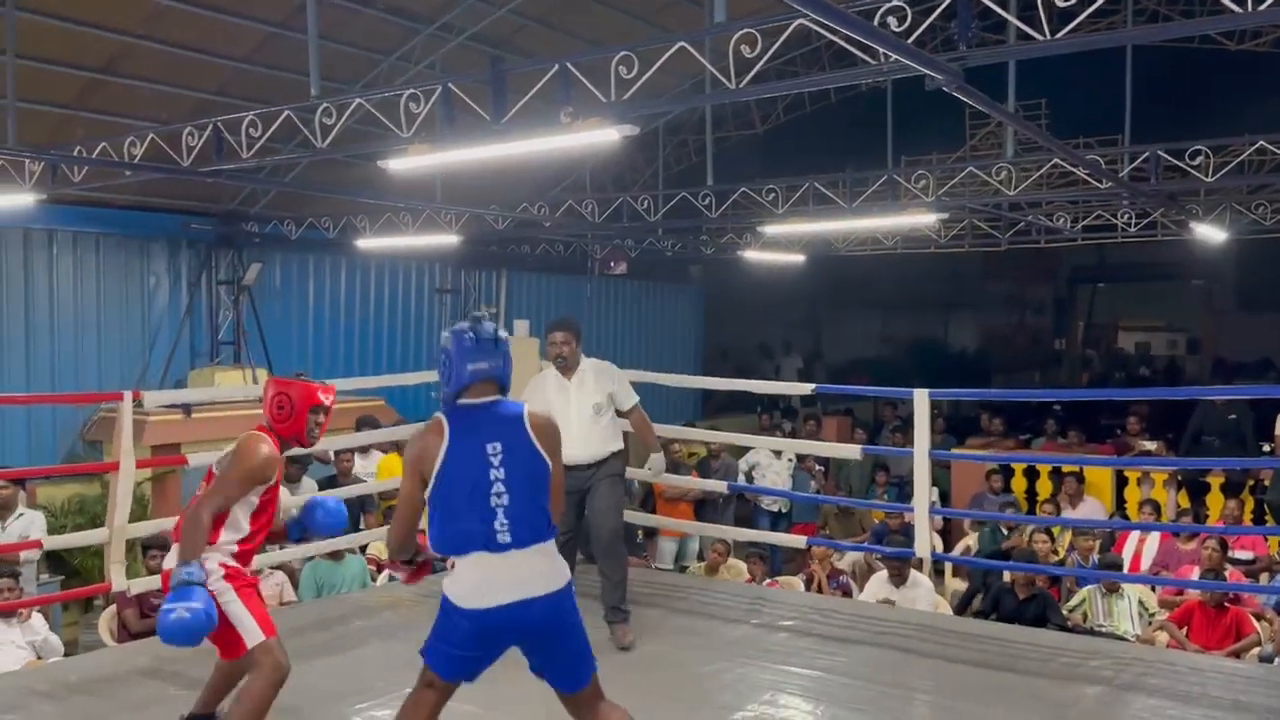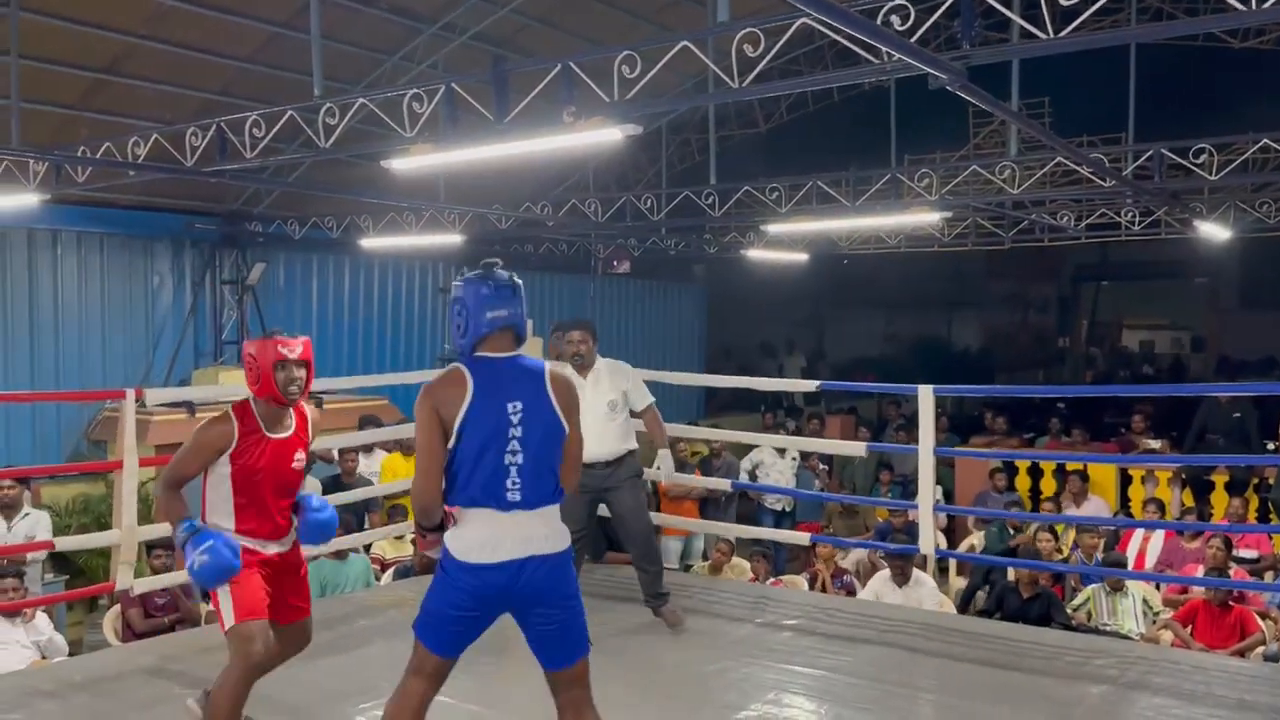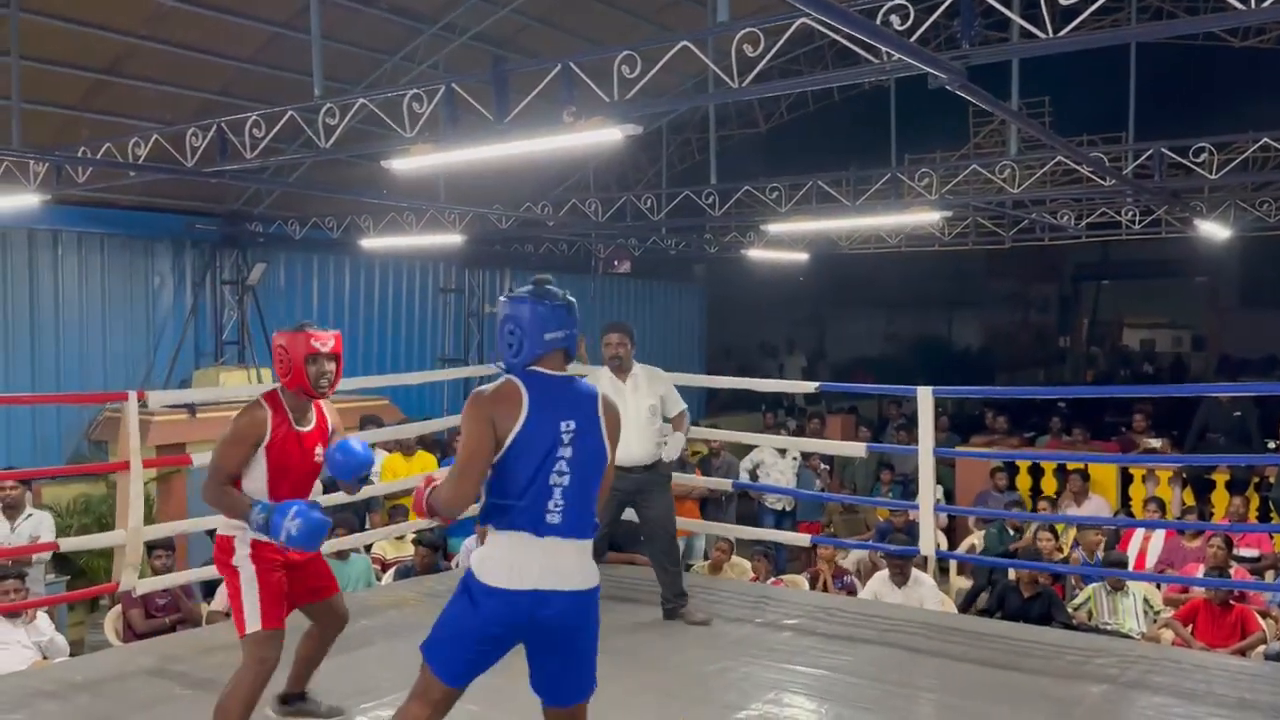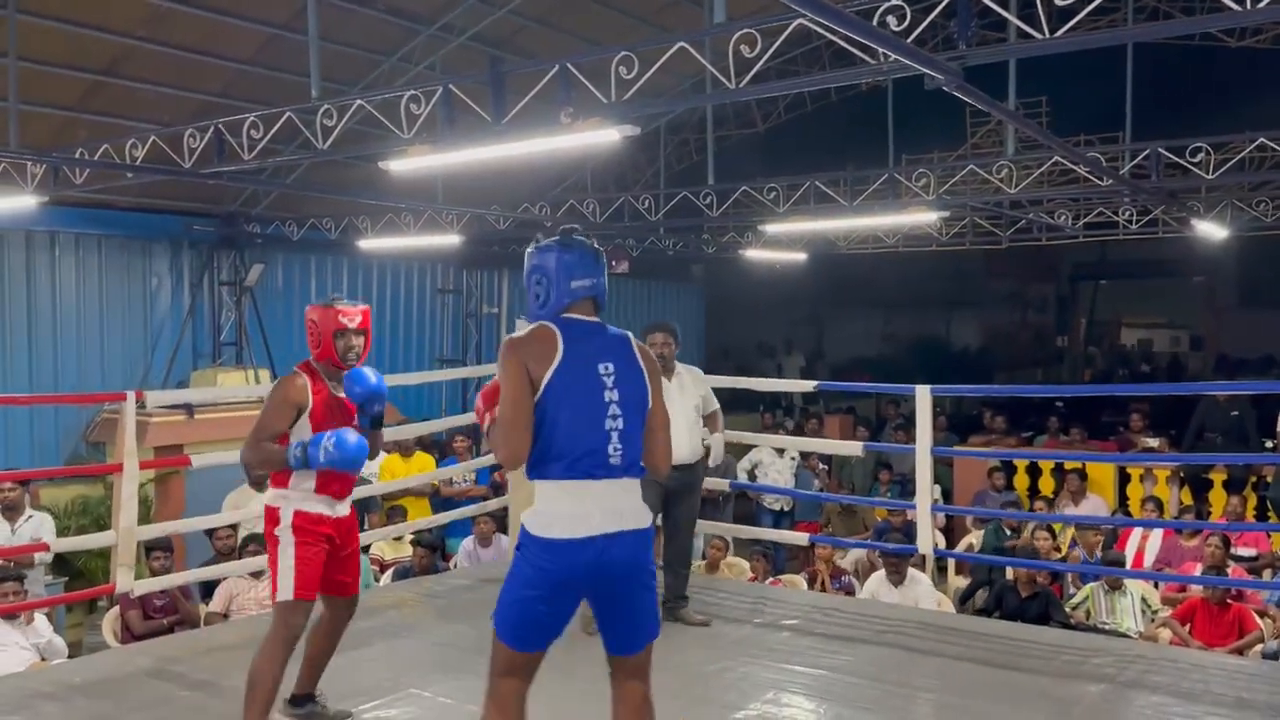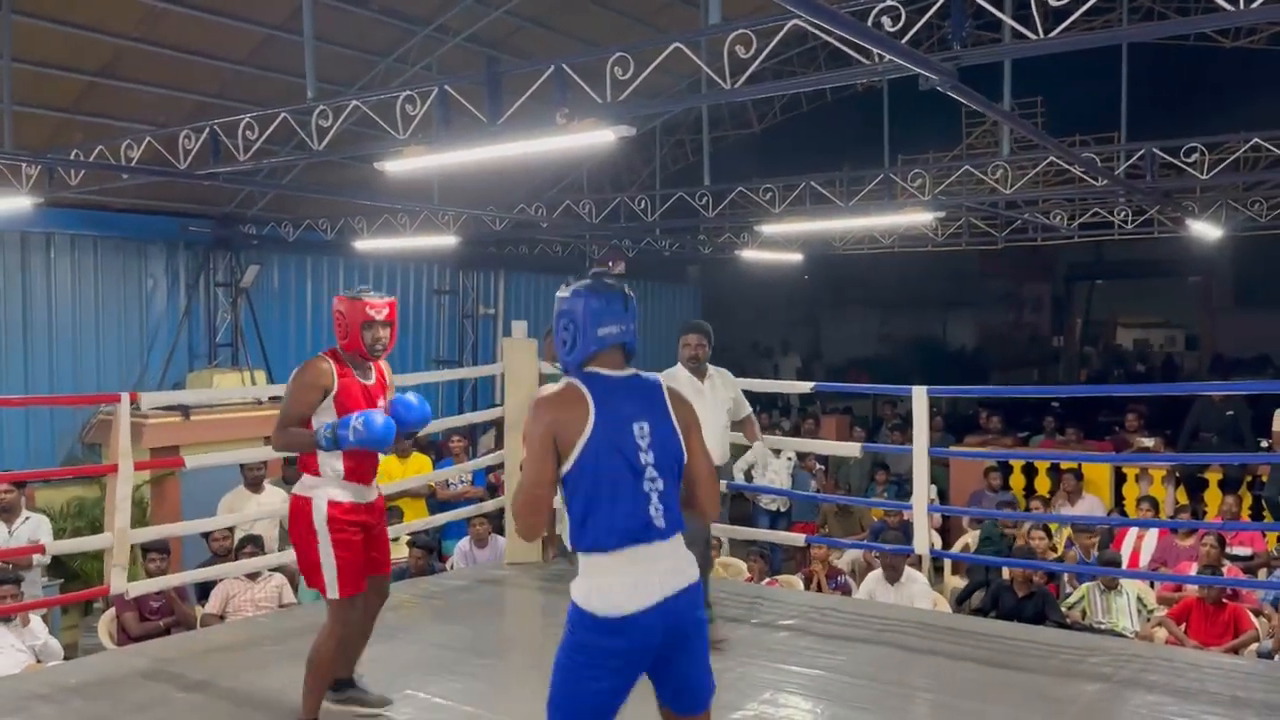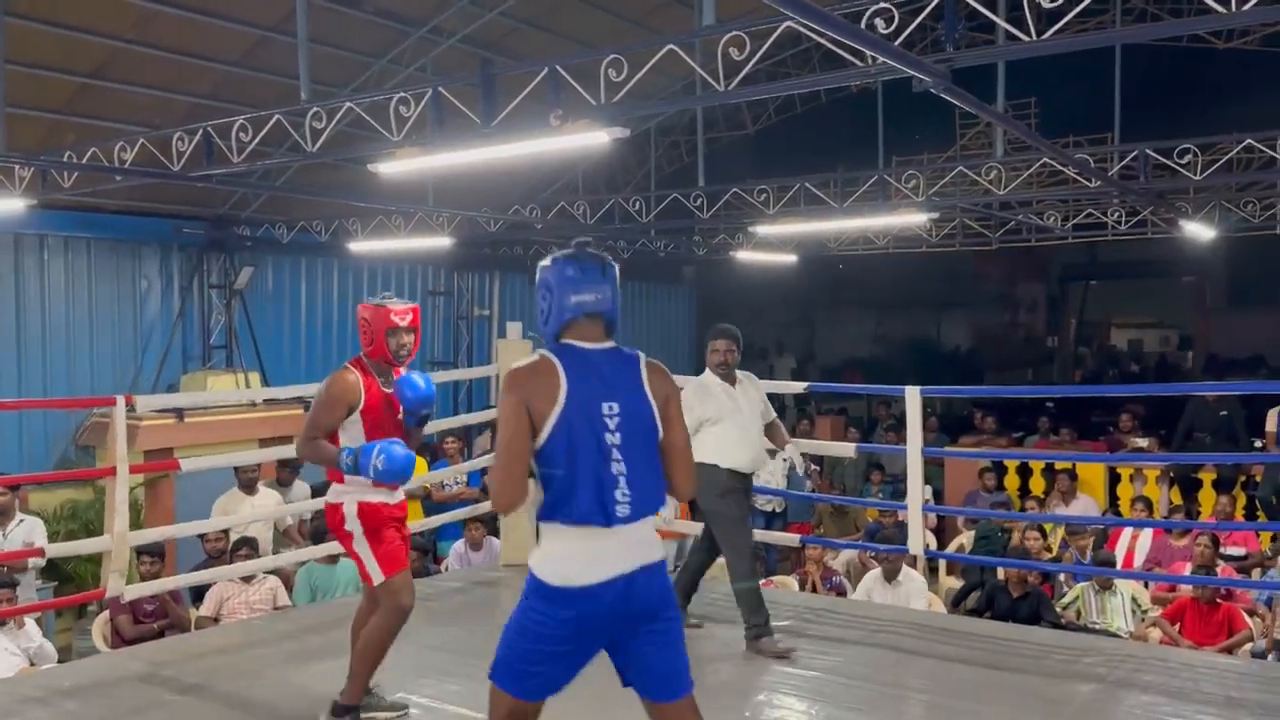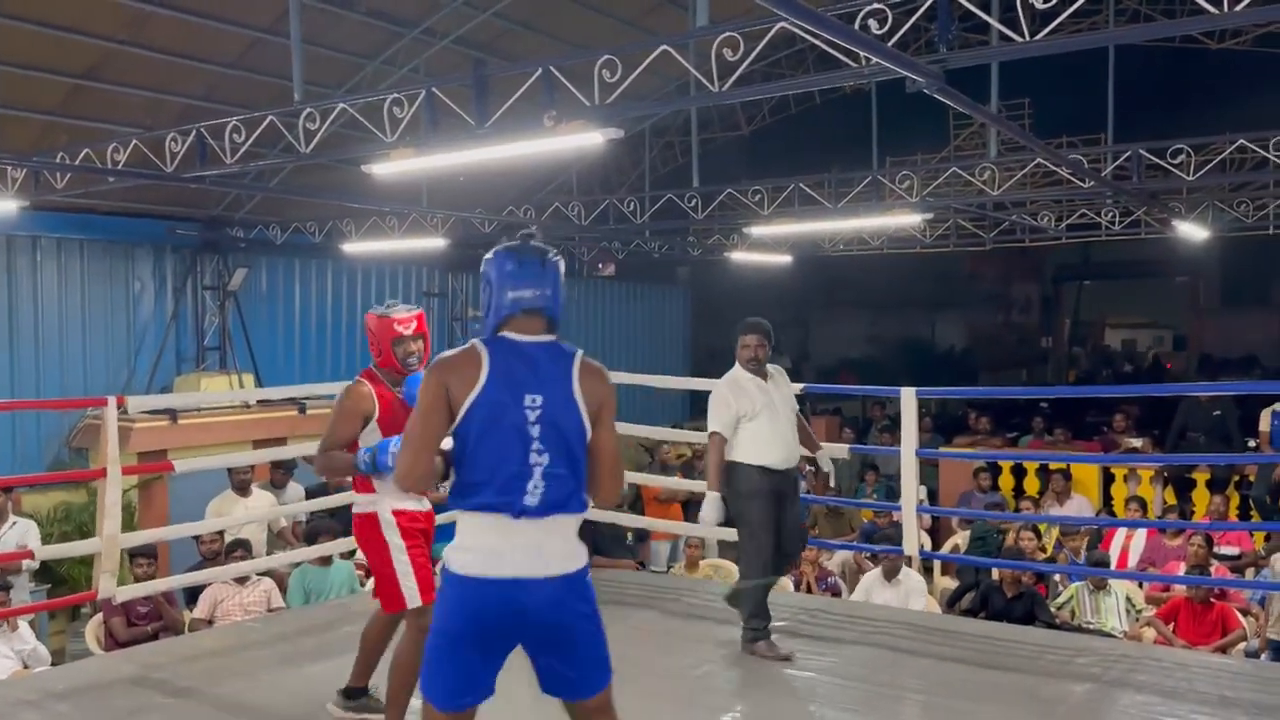
dt=0.2s
person 1, frame 1
left shoulder: (430, 437)
right shoulder: (541, 424)
left elbow: (399, 537)
right elbow: (555, 514)
left wrist: (407, 563)
left hip: (478, 602)
right hip: (547, 592)
person 1, frame 2
left shoulder: (443, 389)
right shoulder: (559, 385)
left elbow: (426, 498)
right elbow: (569, 481)
left wrist: (430, 524)
left hip: (472, 559)
right hip: (547, 557)
left knee: (421, 678)
person 1, frame 3
left shoulder: (491, 401)
right shoulder: (605, 410)
left elbow: (455, 499)
left wrist: (430, 498)
left hip: (498, 583)
right hip: (574, 589)
person 1, frame 4
left shoulder: (526, 347)
right shoulder: (640, 354)
left elbow: (511, 453)
right elbow: (659, 463)
left wrist: (493, 420)
left hip: (557, 538)
right hip: (629, 534)
left knee: (508, 676)
person 1, frame 5
left shoulder: (557, 407)
right shoulder: (672, 402)
left elbow: (530, 524)
right elbow: (707, 507)
left wrist: (535, 470)
left hip: (609, 608)
right hip: (680, 594)
person 1, frame 6
left shoulder: (529, 381)
right shoulder: (654, 378)
left elbow: (506, 496)
right elbow: (684, 486)
left wrist: (522, 450)
left hip: (567, 585)
right hip: (643, 574)
person 1, frame 7
left shoulder: (454, 369)
right shoulder: (590, 378)
left elbow: (410, 478)
right elbow: (608, 494)
left wrist: (459, 451)
left hip: (476, 578)
right hip: (559, 579)
person 2, frame 1
left shoulder: (268, 451)
right shoulder: (259, 451)
right elbow: (200, 509)
right wrist: (189, 576)
left hip: (231, 567)
right hip: (210, 570)
left knee: (250, 650)
right knee: (272, 664)
person 2, frame 2
left shoulder: (303, 418)
right shoulder: (224, 427)
right elbow: (166, 486)
left wrist: (309, 507)
right wrist: (192, 535)
left hip: (283, 549)
right hip: (231, 552)
left knee: (294, 637)
right knee: (252, 650)
person 2, frame 3
left shoulder: (325, 413)
right shoulder: (258, 418)
left elbow: (335, 481)
right elbow: (213, 488)
left wrist: (349, 469)
right wrist: (269, 515)
left hip: (297, 543)
right hip: (252, 546)
left knee: (333, 616)
right knee: (262, 657)
person 2, frame 4
left shoulder: (360, 381)
right shoulder: (296, 387)
left elbow: (367, 453)
right elbow: (252, 455)
left wrist: (374, 417)
right wrist: (311, 453)
left hip: (339, 513)
right hip: (297, 515)
left knee: (342, 607)
right knee: (287, 625)
person 2, frame 5
left shoulder: (382, 370)
right shoulder: (319, 372)
right elbow: (280, 435)
left wrist: (401, 426)
right wrist: (337, 435)
left hip: (365, 500)
right hip: (325, 503)
left knee: (374, 593)
right knee: (344, 613)
left ankle: (343, 683)
person 2, frame 6
left shoulder: (403, 376)
right shoulder: (347, 383)
right elbow: (306, 447)
left wrist: (421, 413)
right wrist: (357, 460)
left hip: (385, 503)
right hip: (357, 507)
left knee: (379, 598)
right knee: (398, 603)
person 2, frame 7
left shoulder: (417, 383)
right shoulder: (361, 394)
right elbow: (325, 463)
right wrist: (373, 458)
left hip: (414, 512)
right hip: (386, 518)
left knee: (392, 610)
right knee: (421, 622)
person 3, frame 1
left shoulder: (606, 372)
right shoulder: (539, 384)
left elbow: (634, 413)
left wrist: (655, 450)
left hip: (605, 470)
right hip: (560, 475)
left knee: (609, 540)
right knee: (560, 544)
left ankle: (618, 618)
person 3, frame 2
left shoulder: (621, 372)
left elbow: (648, 412)
left wrist: (663, 451)
left hip: (622, 469)
right hip: (577, 473)
left knee: (640, 535)
right knee: (570, 541)
left ankle: (659, 600)
person 3, frame 3
left shoulder: (656, 378)
right shoulder: (590, 385)
left elbow: (680, 413)
left wrist: (678, 436)
left hip: (653, 473)
left knee: (664, 540)
left ankle: (676, 604)
person 3, frame 4
left shoulder: (695, 377)
left elbow: (713, 411)
left wrist: (717, 436)
left hip: (689, 472)
left knee: (681, 541)
left ankle: (675, 604)
person 3, frame 5
left shoulder: (725, 379)
right shoulder: (665, 383)
left elbow: (745, 417)
left wrist: (758, 444)
left knee: (693, 542)
right knee: (697, 541)
person 3, frame 6
left shoulder: (750, 383)
right shoulder: (696, 392)
left elbow: (769, 421)
left wrist: (788, 447)
left hip: (740, 479)
right hip: (714, 481)
left knee: (709, 547)
right knee: (741, 551)
left ankle: (675, 603)
right ankle: (758, 633)
person 3, frame 7
left shoulder: (779, 376)
right shoulder: (728, 388)
left elbow: (794, 418)
right elbow: (716, 442)
left wrist: (818, 451)
right wrist: (713, 494)
left hip: (784, 476)
right hip: (748, 477)
left knee: (792, 546)
right knee: (757, 555)
left ankle: (744, 595)
right ankle: (755, 635)
